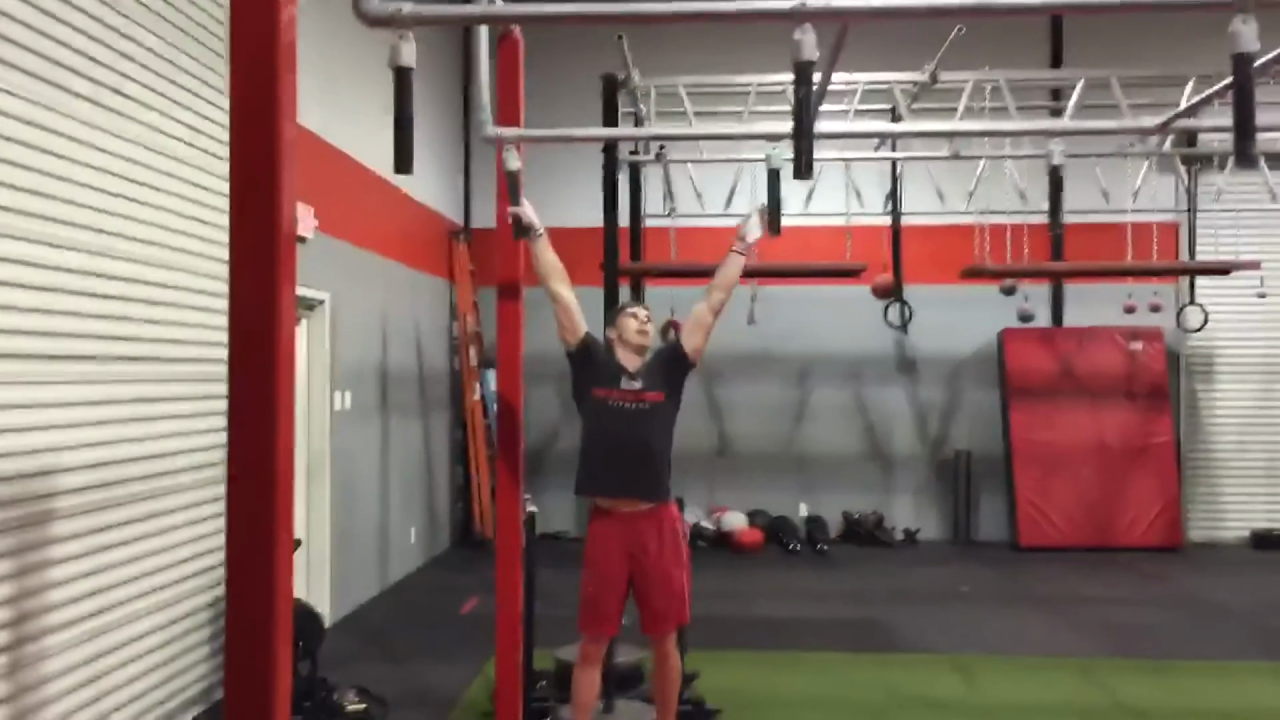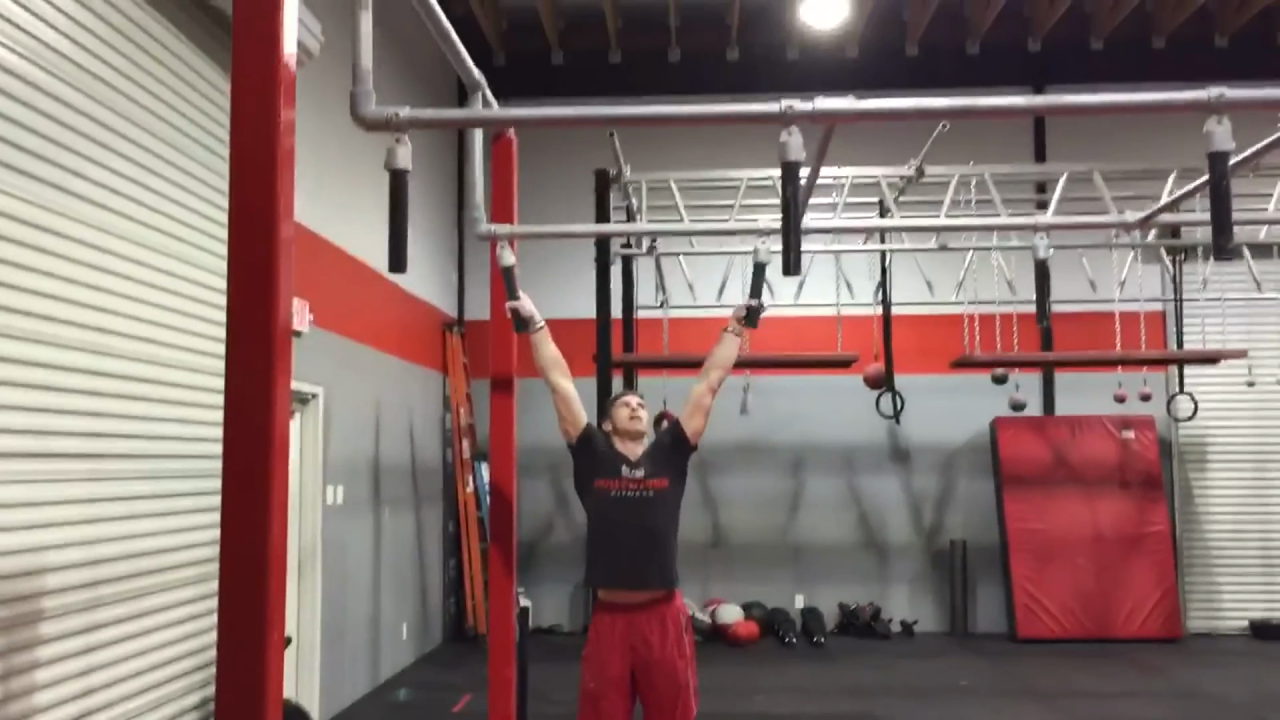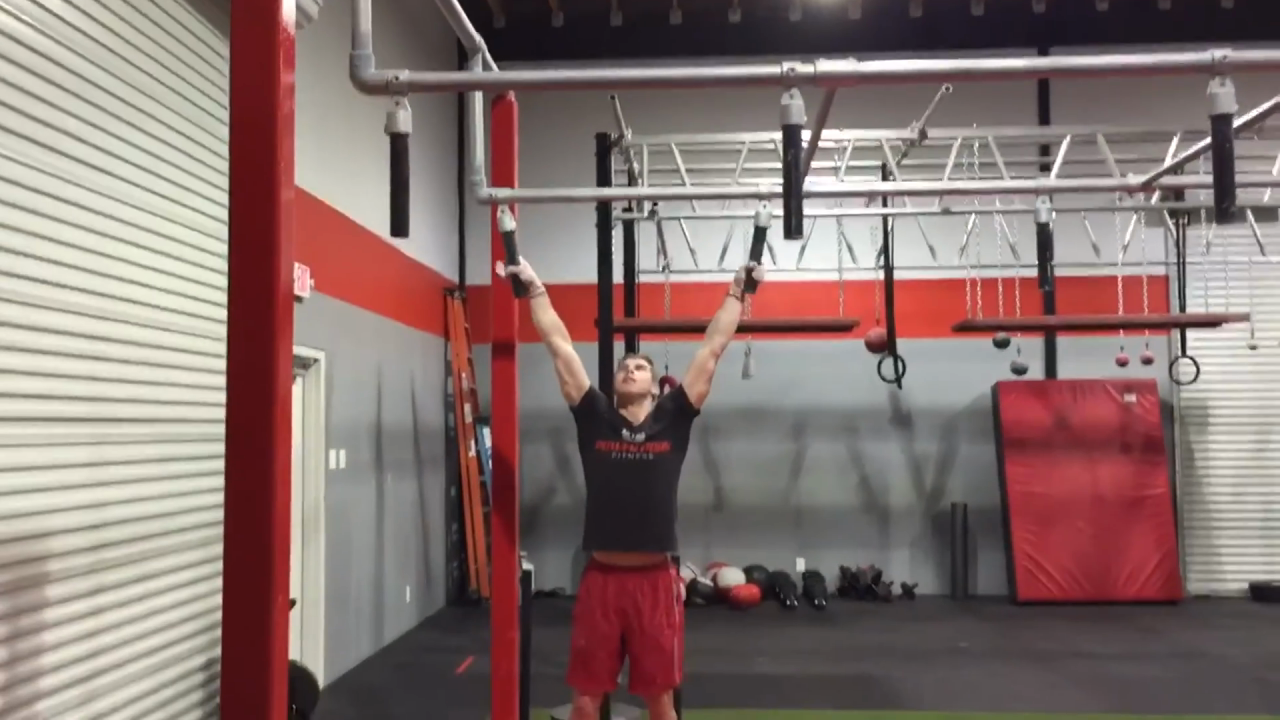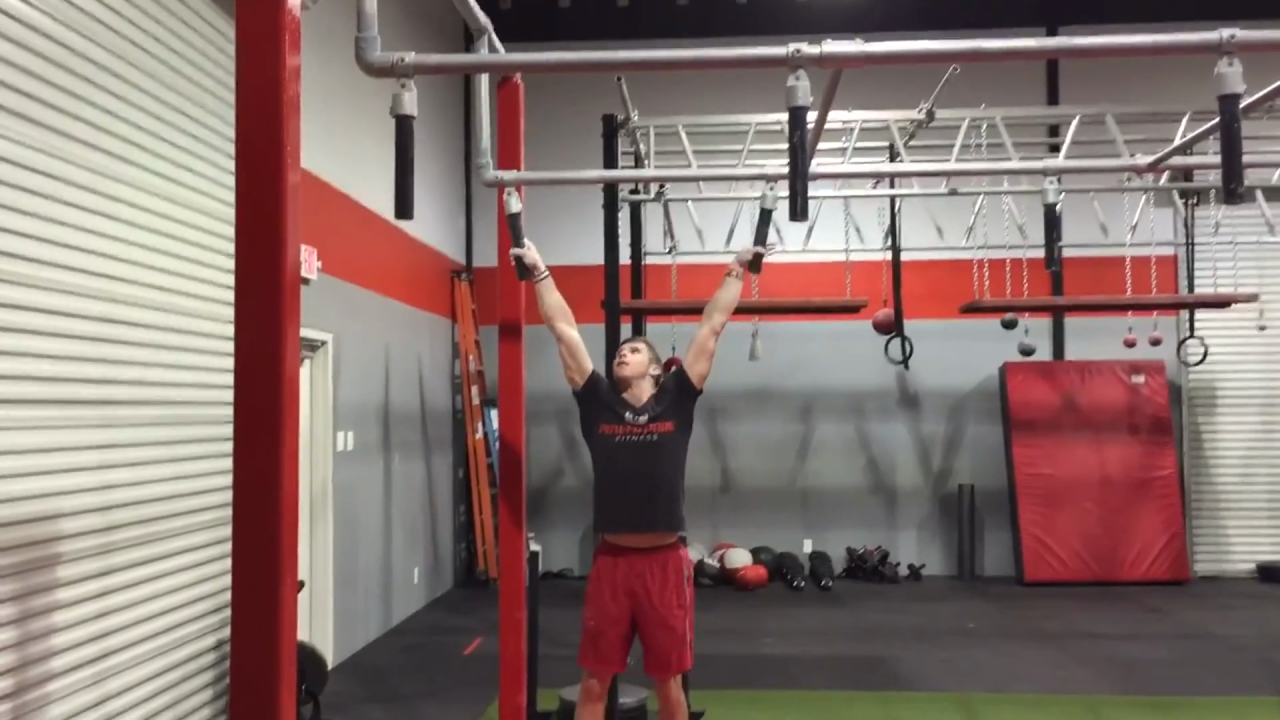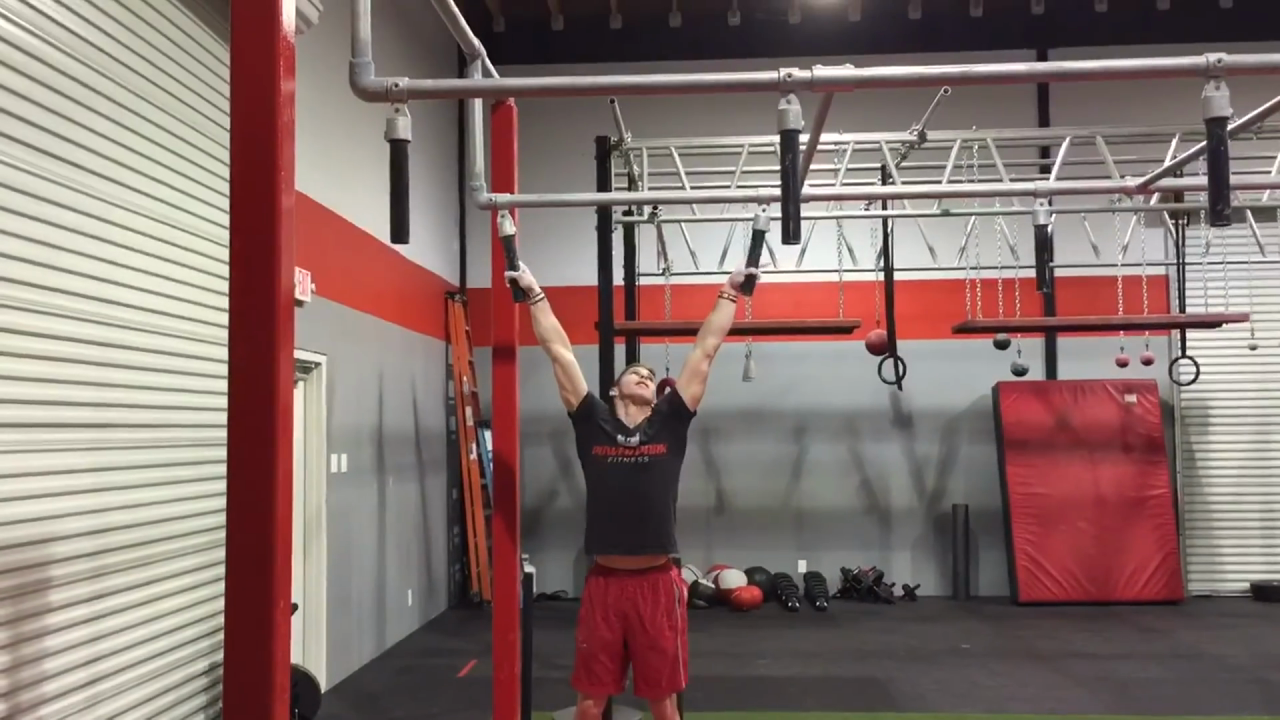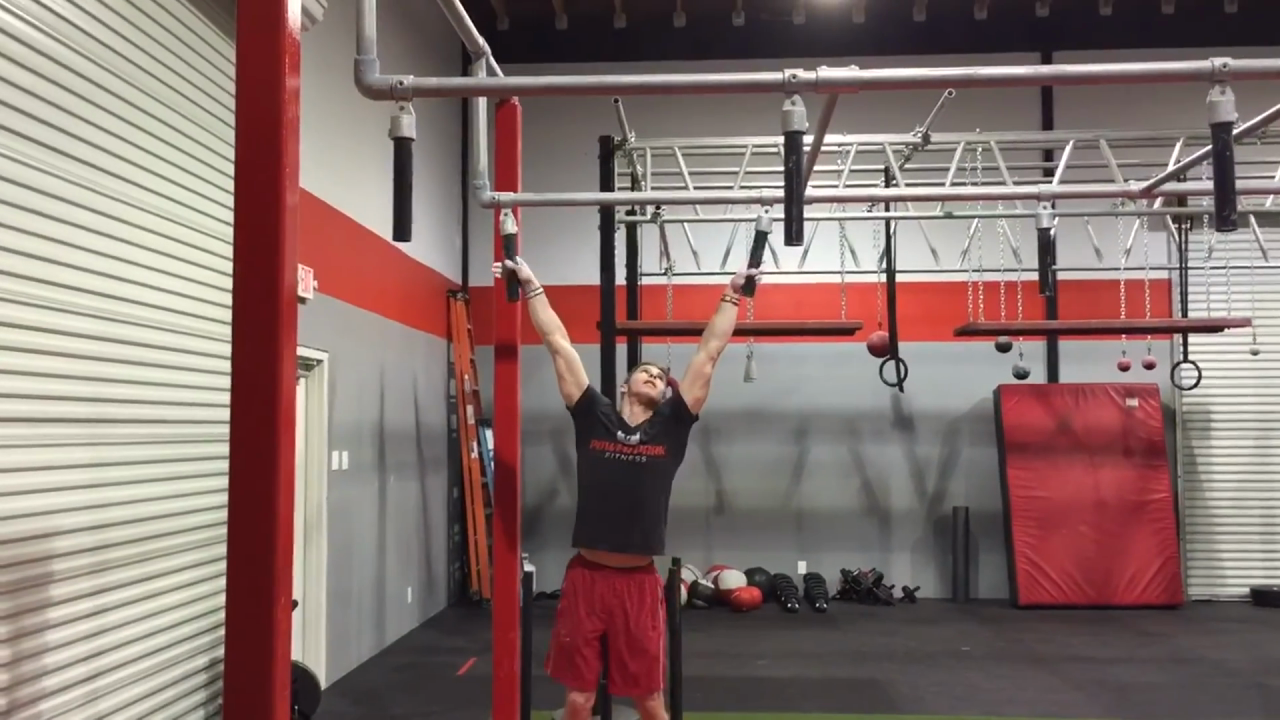
dt=0.5s
person 1, frame 1
left shoulder: (668, 367)
right shoulder: (592, 366)
left elbow: (710, 304)
right elbow: (562, 295)
left wrist: (742, 245)
right wrist: (537, 232)
left hip: (658, 524)
right hip: (606, 526)
left knee: (664, 640)
right knee: (592, 645)
person 1, frame 2
left shoulder: (670, 453)
right shoulder: (592, 456)
left elbow: (709, 384)
right elbow: (560, 383)
left wrist: (735, 326)
right wrist: (535, 322)
left hip: (662, 616)
right hip: (610, 617)
person 1, frame 3
left shoulder: (672, 418)
right shoulder: (595, 418)
left elbow: (712, 349)
right elbow: (561, 347)
left wrist: (736, 291)
right wrist: (534, 287)
left hip: (655, 580)
right hip: (602, 579)
person 1, frame 4
left shoulder: (676, 400)
right shoulder: (597, 401)
left elbow: (711, 326)
right elbow: (565, 331)
left wrist: (737, 268)
right wrist: (539, 270)
left hip: (665, 561)
right hip: (612, 561)
left knee: (668, 679)
right knee: (595, 681)
person 1, frame 5
left shoulder: (670, 424)
right shoulder: (593, 423)
left elbow: (705, 349)
right elbow: (559, 352)
left wrist: (730, 292)
right wrist: (533, 292)
left hip: (657, 583)
right hip: (604, 583)
person 1, frame 6
left shoulder: (671, 426)
right shoulder: (593, 417)
left elbow: (709, 353)
right elbow: (559, 345)
left wrist: (731, 296)
right wrist: (530, 284)
left hip: (639, 582)
right hip: (587, 578)
